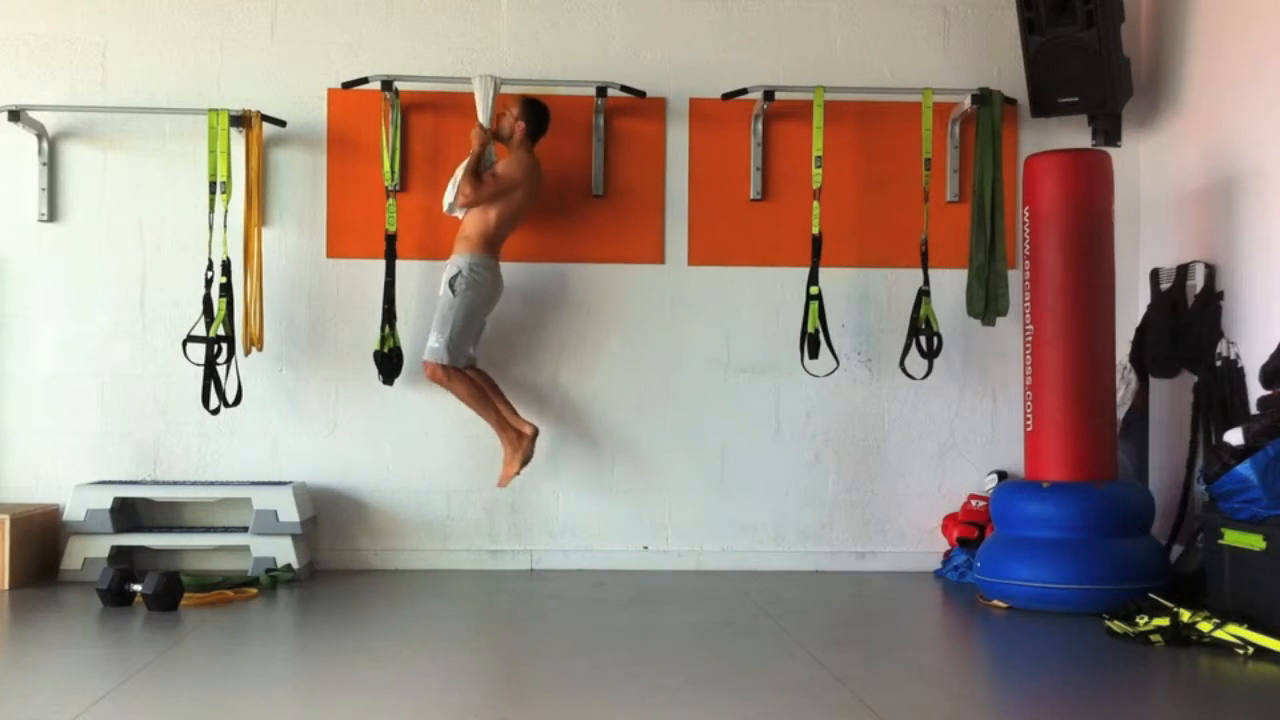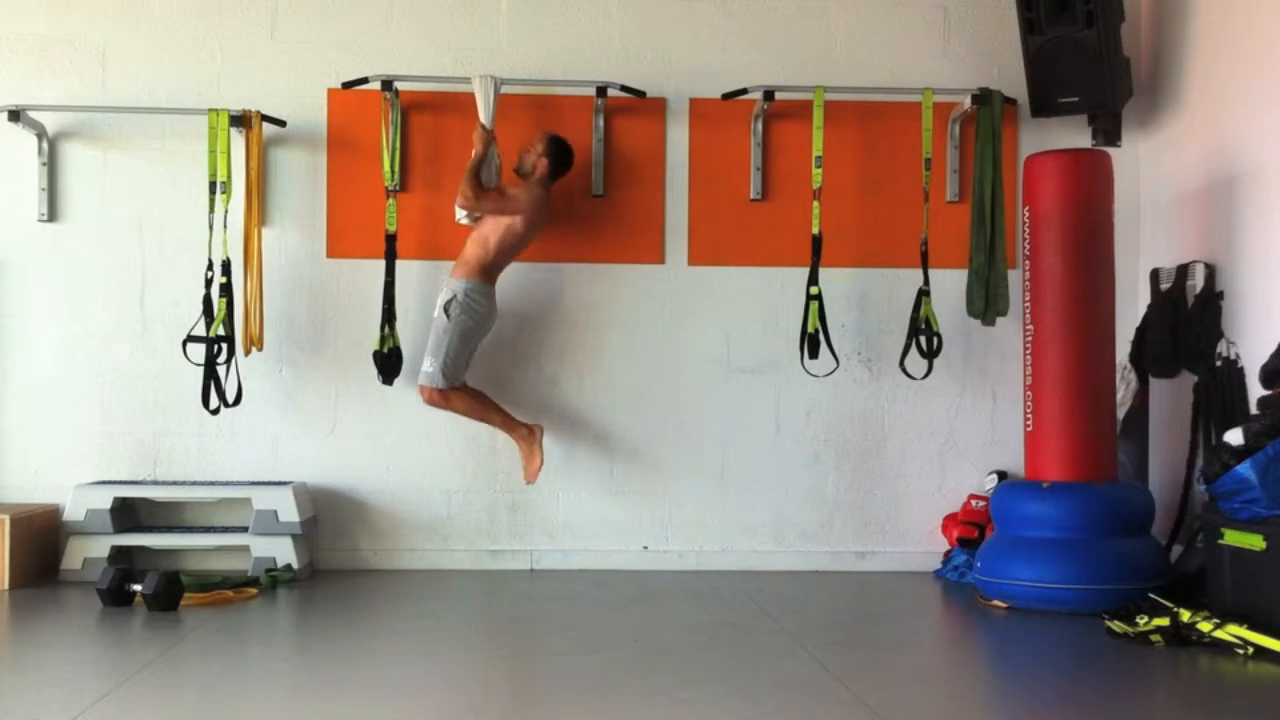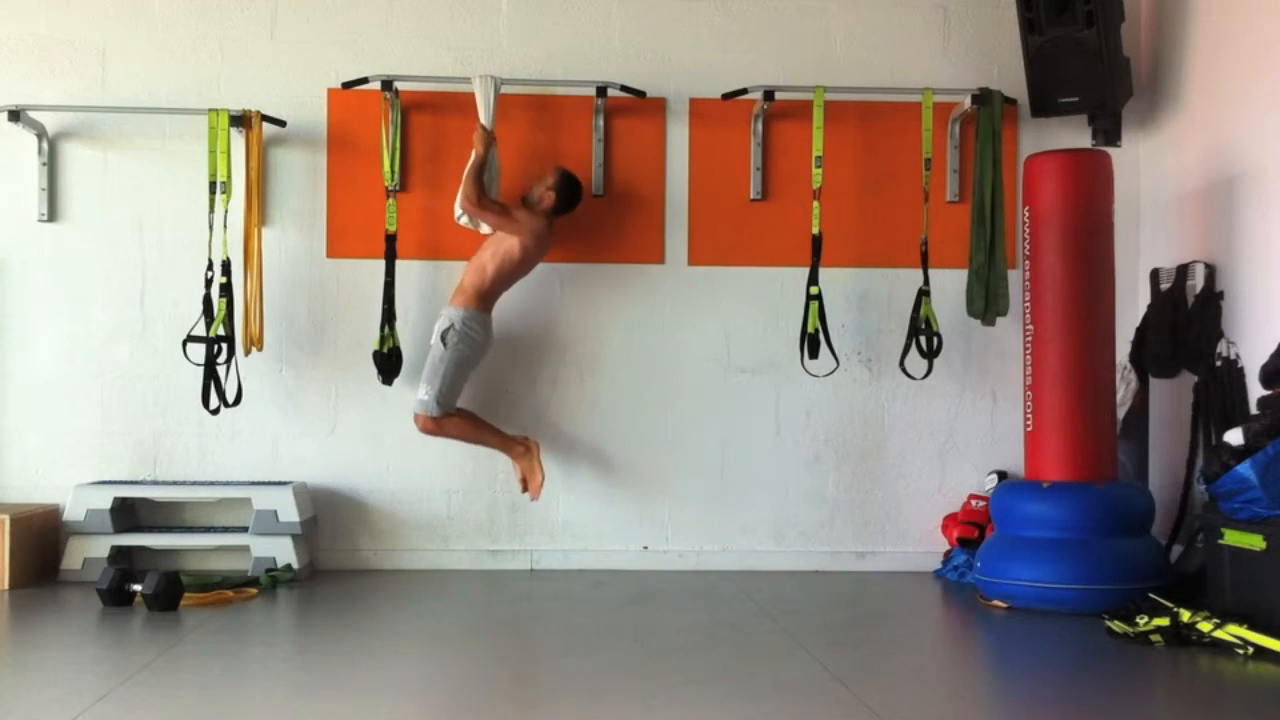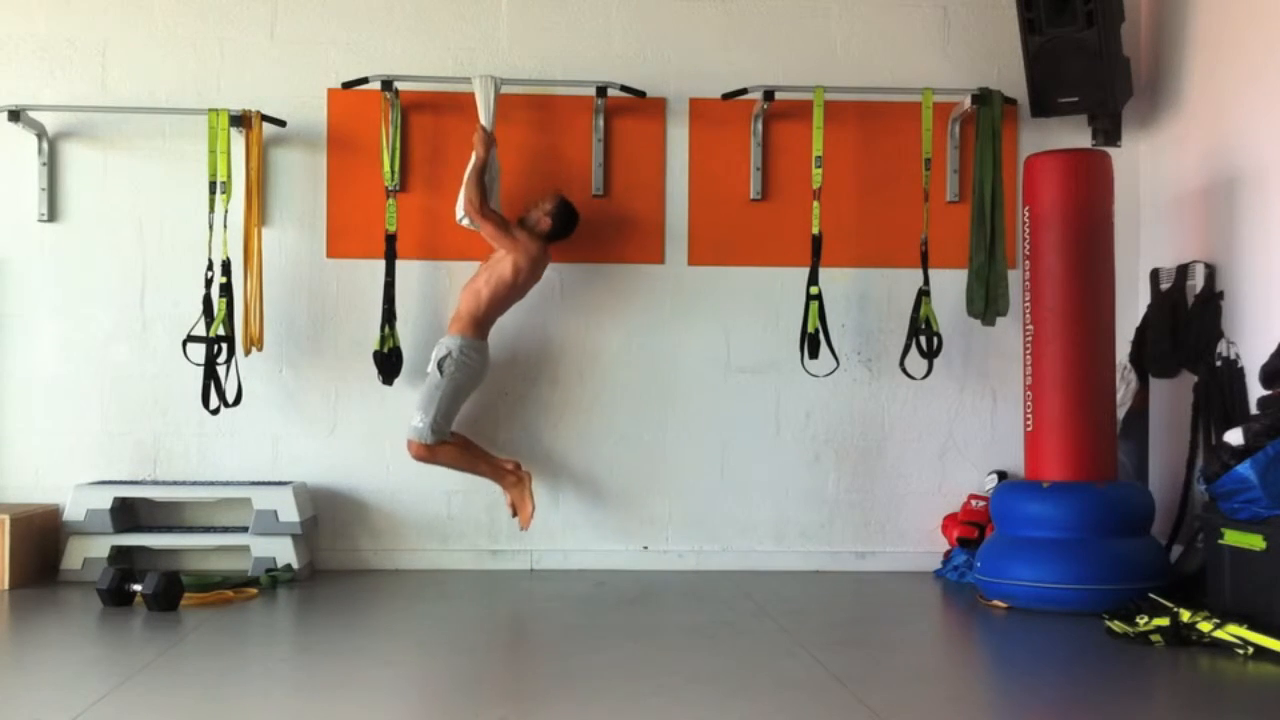
dt=0.3s
person 1, frame 1
left shoulder: (520, 162)
right shoulder: (519, 166)
left elbow: (467, 195)
right elbow: (478, 195)
left wrist: (477, 148)
right wrist: (480, 150)
left hip: (470, 271)
right hip: (476, 272)
left knee: (438, 367)
right knee: (460, 364)
left ankle: (510, 435)
right ankle: (519, 427)
person 1, frame 2
left shoulder: (532, 194)
right shoulder: (529, 198)
left elbow: (466, 198)
right elbow: (480, 199)
left wrist: (480, 150)
right wrist: (484, 153)
left hip: (465, 292)
right hip: (472, 293)
left knee: (435, 390)
right knee: (451, 385)
left ankle: (521, 433)
right ankle: (523, 430)
person 1, frame 3
left shoulder: (532, 225)
right shoulder: (528, 227)
left elbow: (470, 201)
right elbow: (482, 204)
left wrist: (481, 151)
right wrist: (485, 155)
left hip: (463, 323)
right hip: (467, 321)
left knee: (428, 419)
right knee: (438, 412)
left ankle: (517, 448)
right ankle: (516, 447)
person 1, frame 4
left shoulder: (526, 249)
right shoulder: (525, 250)
left elbow: (475, 207)
right elbow: (484, 212)
left wrist: (481, 155)
right wrist: (486, 159)
left hip: (460, 350)
right hip: (463, 348)
left knee: (421, 446)
right knee: (433, 437)
left ankle: (509, 478)
right ankle: (507, 468)
